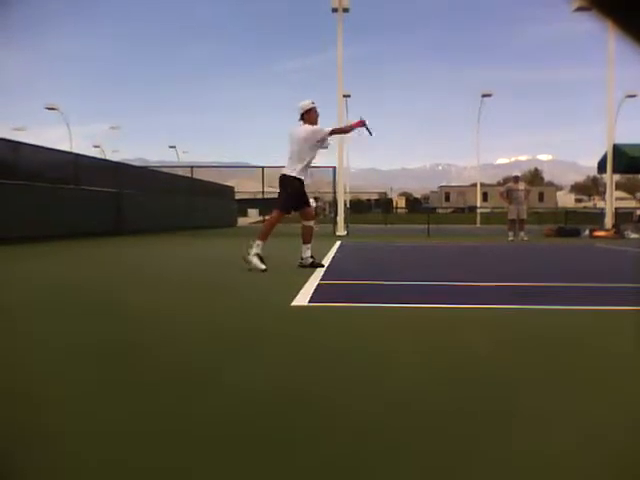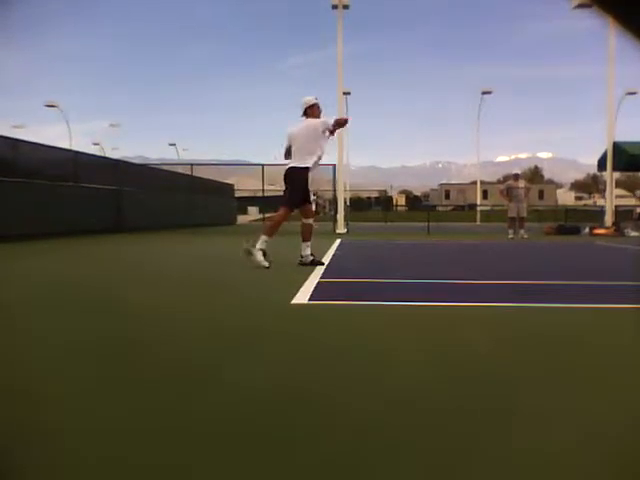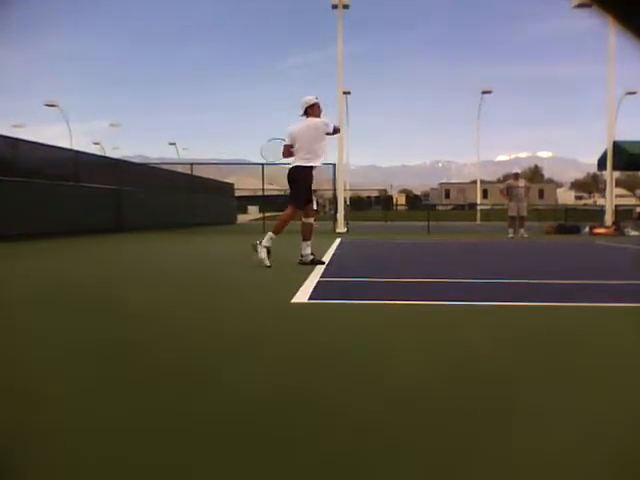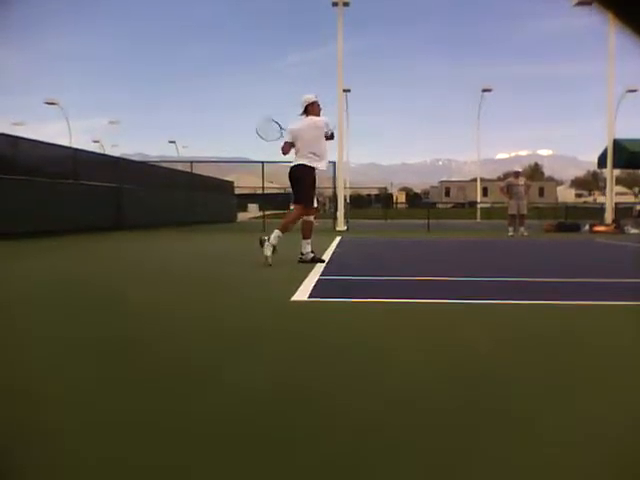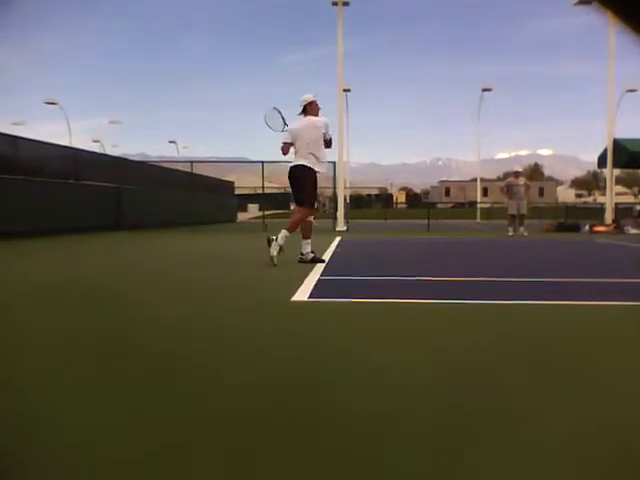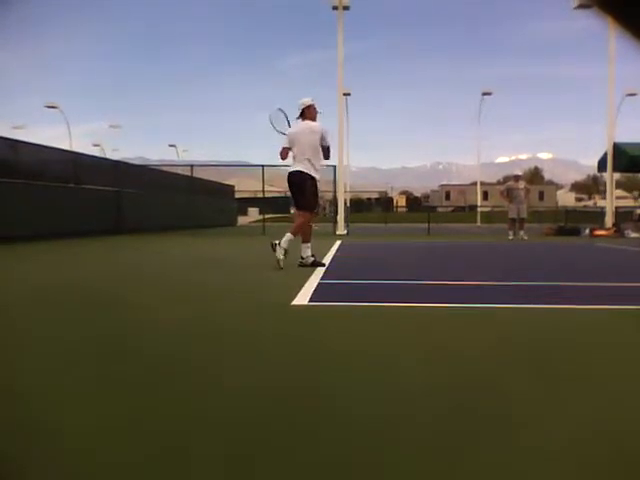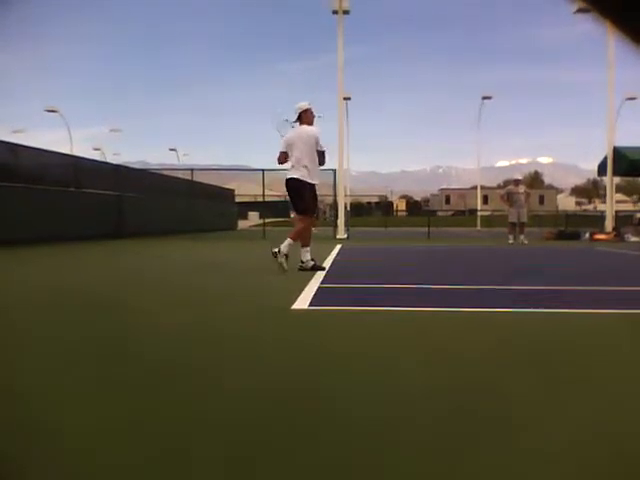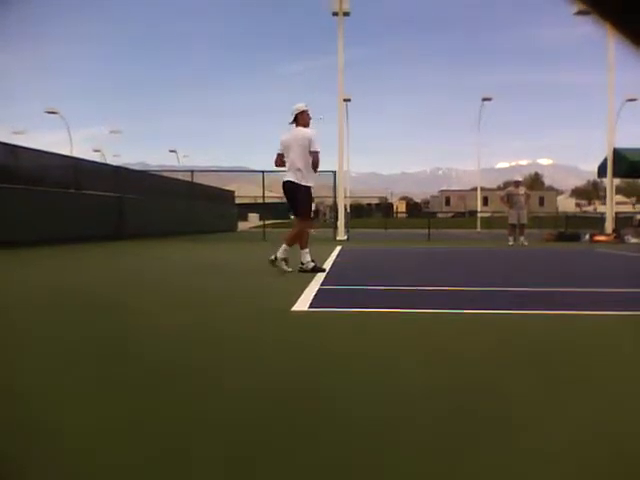
dt=0.1s
person 1, frame 1
left shoulder: (296, 132)
right shoulder: (313, 131)
right elbow: (338, 131)
left wrist: (320, 143)
right wrist: (358, 124)
left hip: (295, 179)
right hip: (291, 179)
left knee: (308, 215)
right knee: (278, 215)
left ankle: (306, 257)
right ankle: (254, 252)
person 1, frame 2
left shoulder: (294, 130)
right shoulder: (320, 124)
left elbow: (287, 155)
right elbow: (341, 122)
right wrist: (332, 130)
left hip: (295, 173)
right hip: (299, 173)
left knee: (308, 213)
right knee: (285, 211)
left ankle: (305, 255)
right ankle: (260, 247)
person 1, frame 3
left shoulder: (293, 129)
right shoulder: (322, 123)
left elbow: (285, 153)
right elbow: (336, 130)
left hip: (296, 170)
right hip: (304, 171)
left knee: (309, 212)
right knee: (293, 210)
left ankle: (306, 254)
right ankle: (265, 244)
person 1, frame 4
left shoulder: (293, 127)
right shoulder: (322, 122)
left elbow: (285, 150)
right elbow: (331, 136)
left hip: (297, 169)
right hip: (306, 170)
left knee: (309, 211)
right knee: (300, 209)
left ankle: (306, 252)
right ankle: (271, 241)
person 1, frame 5
left shoulder: (293, 127)
right shoulder: (322, 122)
left elbow: (284, 151)
right elbow: (328, 144)
left hip: (296, 169)
right hip: (307, 170)
left knee: (307, 211)
right knee: (305, 211)
left ankle: (306, 252)
right ankle: (279, 240)
person 1, frame 6
left shoulder: (291, 131)
right shoulder: (319, 128)
left elbow: (283, 156)
right elbow: (327, 155)
left hip: (294, 174)
right hip: (306, 176)
left knee: (305, 215)
right knee: (307, 215)
left ankle: (306, 256)
right ankle: (282, 245)
person 1, frame 7
left shoulder: (289, 135)
right shoulder: (314, 132)
left elbow: (281, 160)
right elbow: (322, 161)
left hip: (292, 180)
right hip: (305, 181)
left knee: (304, 220)
right knee: (308, 221)
left ankle: (306, 260)
right ankle: (282, 250)
person 1, frame 8
left shoulder: (285, 137)
right shoulder: (309, 134)
left elbow: (278, 163)
right elbow: (315, 162)
right wrist: (313, 170)
left hip: (289, 182)
right hip: (301, 184)
left knee: (302, 223)
right knee: (303, 224)
left ankle: (306, 262)
right ankle: (280, 255)
